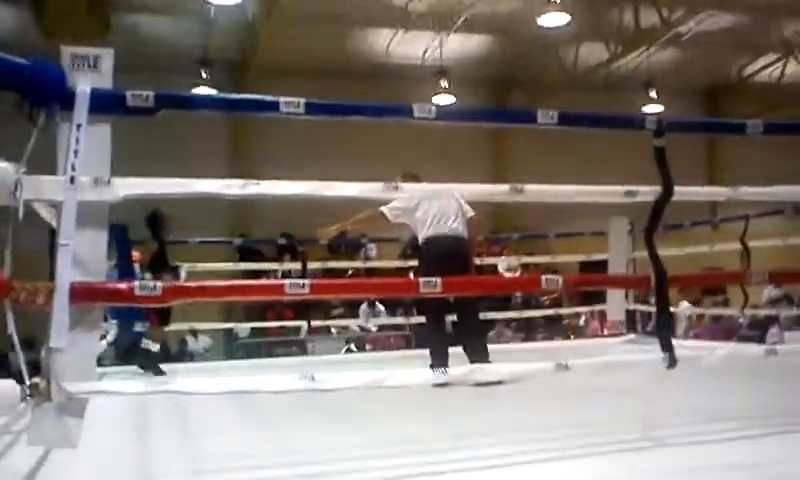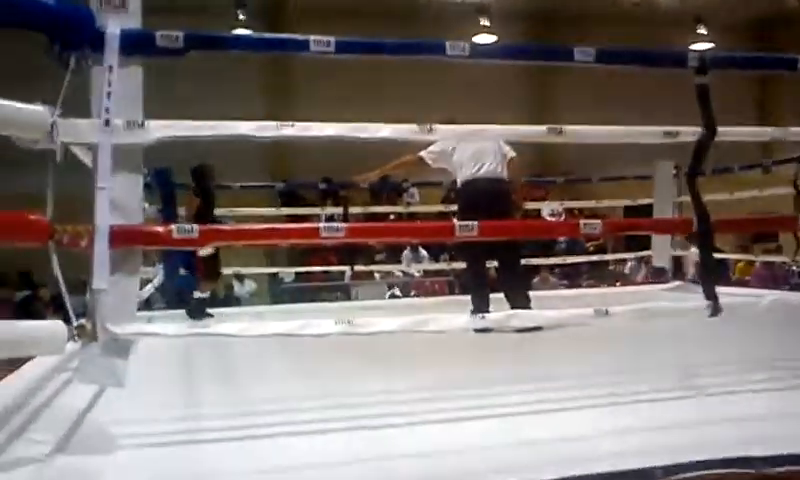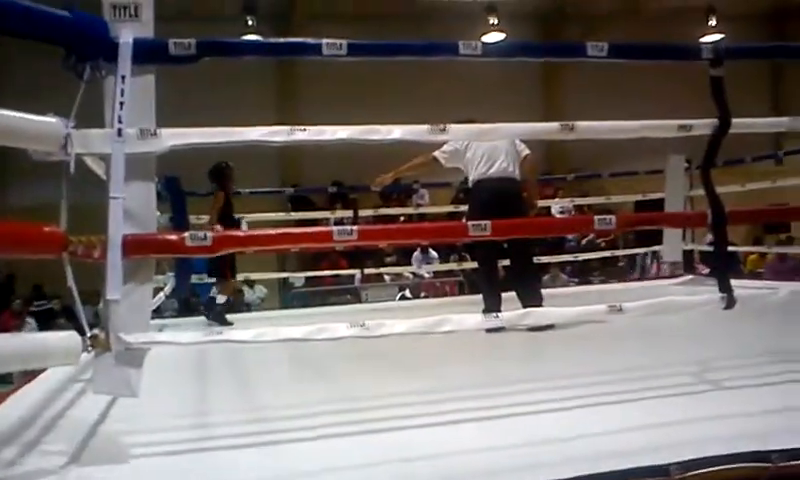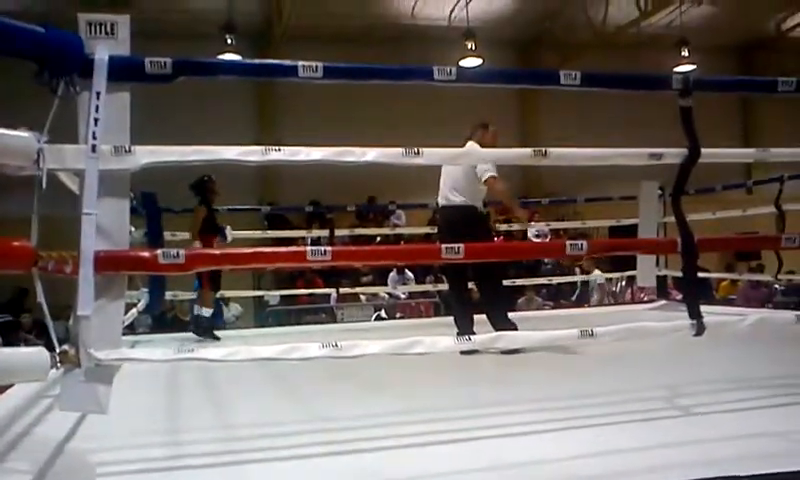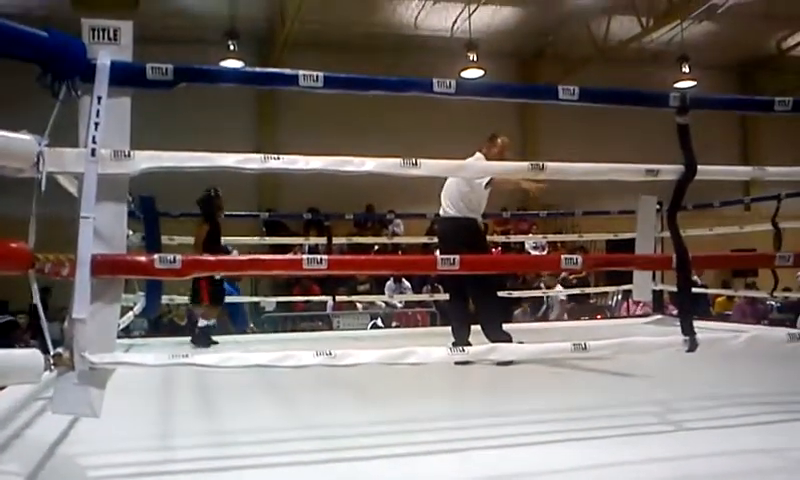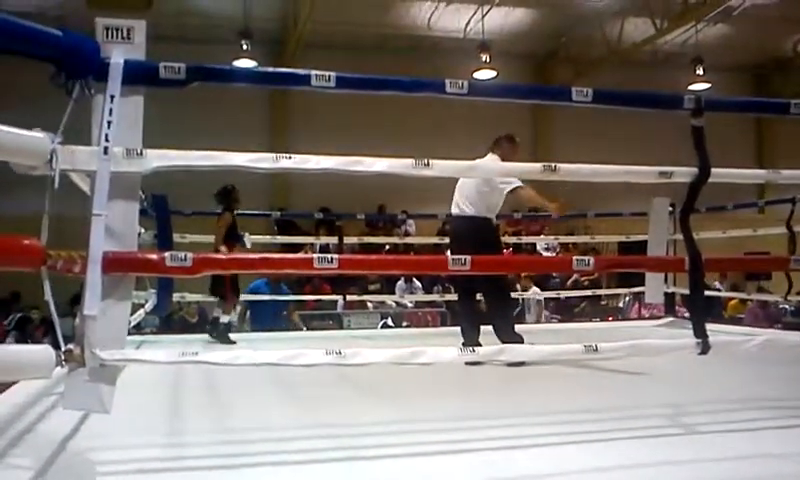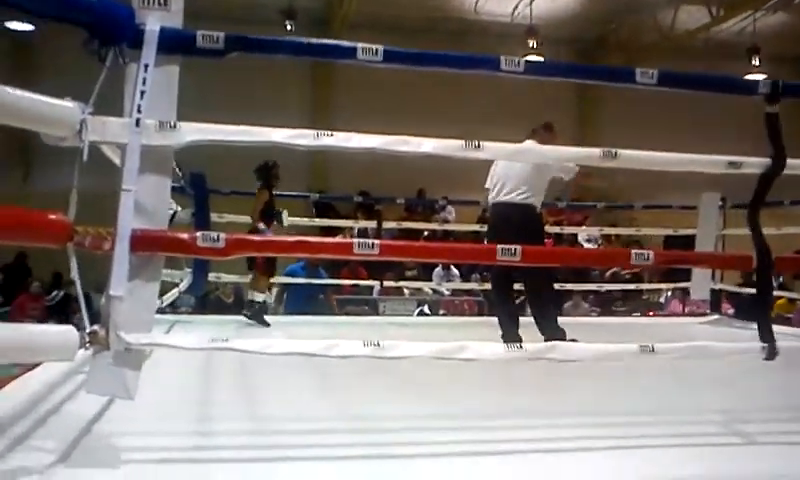
dt=0.5s
person 1, frame 1
left shoulder: (409, 198)
right shoulder: (451, 193)
left elbow: (375, 216)
right elbow: (471, 222)
left wrist: (339, 227)
right wrist: (471, 257)
left hip: (432, 249)
right hip: (457, 246)
left knee: (434, 311)
right knee: (467, 307)
left ankle: (440, 367)
right ankle: (482, 364)
person 1, frame 2
left shoulder: (449, 142)
right shoulder: (492, 136)
left elbow: (414, 160)
right elbow: (514, 163)
left wrist: (379, 172)
right wrist: (516, 198)
left hip: (471, 191)
right hip: (499, 189)
left knee: (474, 256)
right knee: (508, 252)
left ankle: (481, 311)
right ankle: (522, 308)
person 1, frame 3
left shoulder: (462, 141)
left elbow: (427, 160)
right elbow: (527, 161)
left wrist: (394, 174)
right wrist: (532, 197)
left hip: (481, 193)
right hip: (509, 191)
left knee: (486, 255)
right knee: (520, 252)
left ankle: (493, 312)
right ankle: (534, 307)
person 1, frame 4
right shoulder: (479, 154)
right elbow: (492, 182)
right wrist: (516, 208)
left hip: (446, 216)
right hip: (468, 215)
left knee: (456, 278)
right knee: (489, 275)
left ankle: (465, 333)
right ankle: (504, 330)
person 1, frame 5
left shoulder: (471, 166)
right shoulder: (477, 164)
right elbow: (495, 180)
right wrist: (523, 183)
left hip: (448, 227)
right hip: (463, 227)
left knee: (456, 288)
right knee: (483, 286)
left ankle: (461, 342)
right ankle: (498, 340)
person 1, frame 6
left shoulder: (478, 165)
right shoulder: (496, 167)
right elbow: (519, 191)
right wrist: (546, 204)
left hip: (459, 225)
right hip: (478, 226)
left knee: (465, 288)
right knee: (495, 287)
left ankle: (470, 342)
right ankle: (510, 341)
person 1, frame 7
right shoulder: (547, 156)
left elbow: (489, 190)
left hip: (498, 215)
right hip: (524, 216)
left knee: (501, 279)
right knee: (538, 277)
left ankle: (510, 335)
right ankle: (553, 333)
person 2, frame 1
left shoulder: (160, 241)
right shoulder: (155, 241)
right elbow: (144, 266)
left wrist: (171, 271)
right wrist: (159, 276)
left knee: (158, 324)
right knee: (159, 325)
left ankle: (144, 357)
right ankle: (151, 359)
person 2, frame 2
left shoulder: (209, 194)
right shoulder: (197, 195)
right elbow: (189, 220)
left knee: (211, 277)
right knee: (210, 278)
left ankle: (199, 306)
right ankle: (194, 307)
person 2, frame 3
left shoulder: (225, 194)
right shoulder: (220, 194)
right elbow: (213, 220)
left wrist: (236, 222)
right wrist: (223, 232)
left knee: (225, 278)
right knee: (228, 279)
left ankle: (211, 307)
right ankle: (218, 311)
person 2, frame 4
left shoulder: (208, 208)
right shoulder: (202, 208)
right elbow: (194, 233)
left wrist: (222, 230)
left knee: (206, 290)
right knee: (209, 290)
left ankle: (198, 324)
right ankle: (204, 325)
person 2, frame 5
left shoulder: (215, 222)
right shoulder: (205, 223)
right elbow: (197, 247)
left wrist: (225, 251)
left knee: (216, 303)
right knee: (210, 304)
left ankle: (203, 334)
right ankle: (198, 335)
person 2, frame 6
left shoulder: (230, 215)
right shoulder: (227, 215)
right elbow: (218, 238)
left wrist: (240, 238)
right wrist: (226, 255)
left knee: (225, 297)
right knee: (230, 296)
left ankle: (215, 326)
right ankle: (221, 330)
person 2, frame 7
left shoulder: (268, 192)
right shoulder: (264, 192)
right elbow: (254, 214)
left wrist: (276, 215)
right wrist: (264, 230)
left knee: (260, 274)
right knee: (264, 274)
left ankle: (251, 306)
right ankle: (256, 309)
